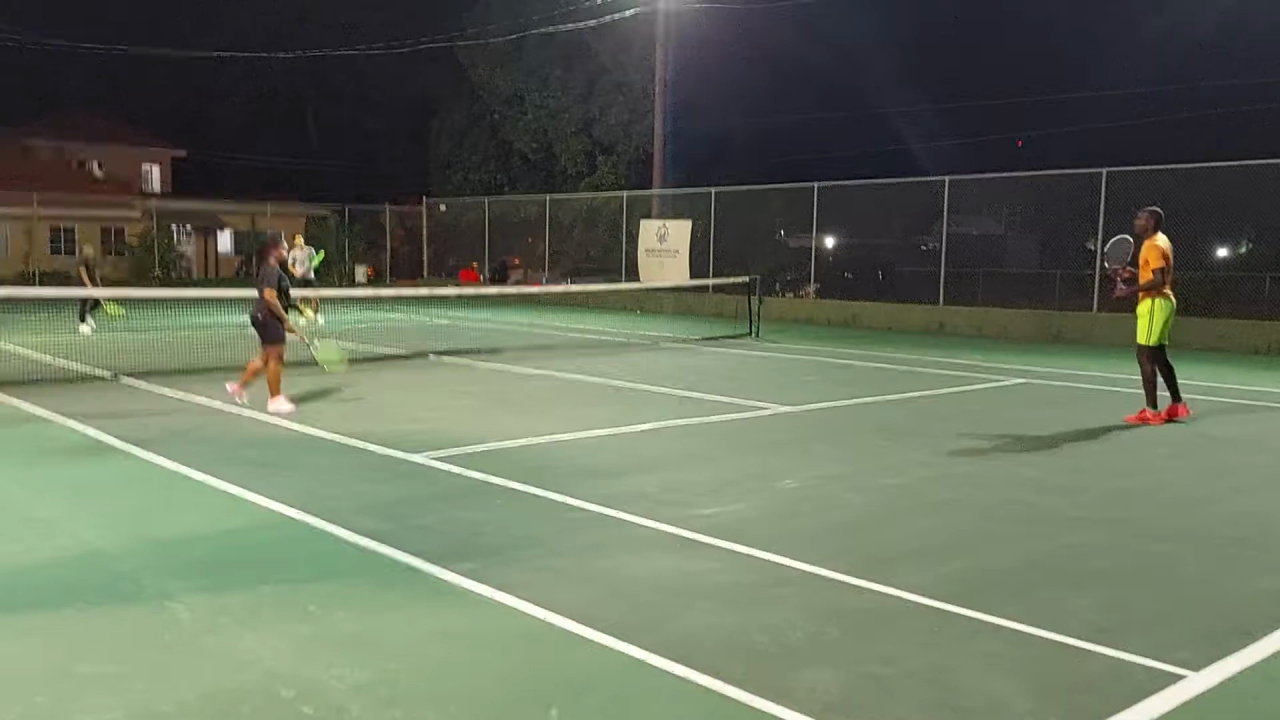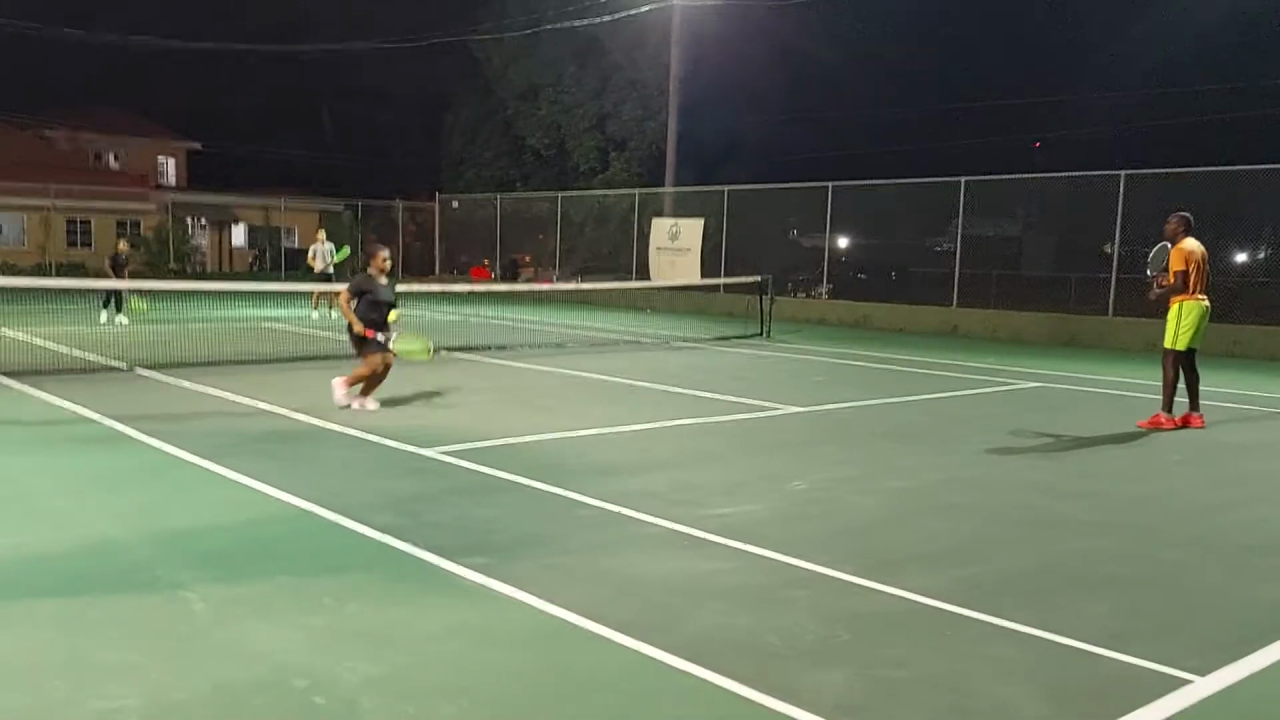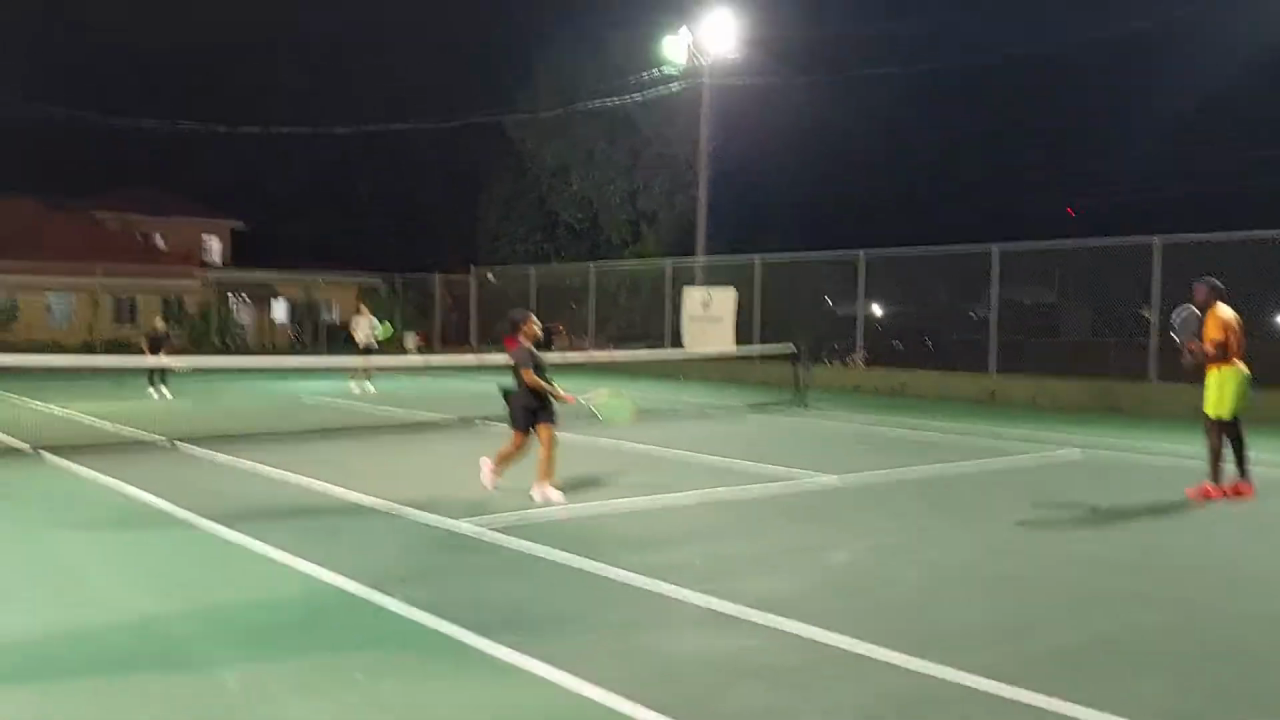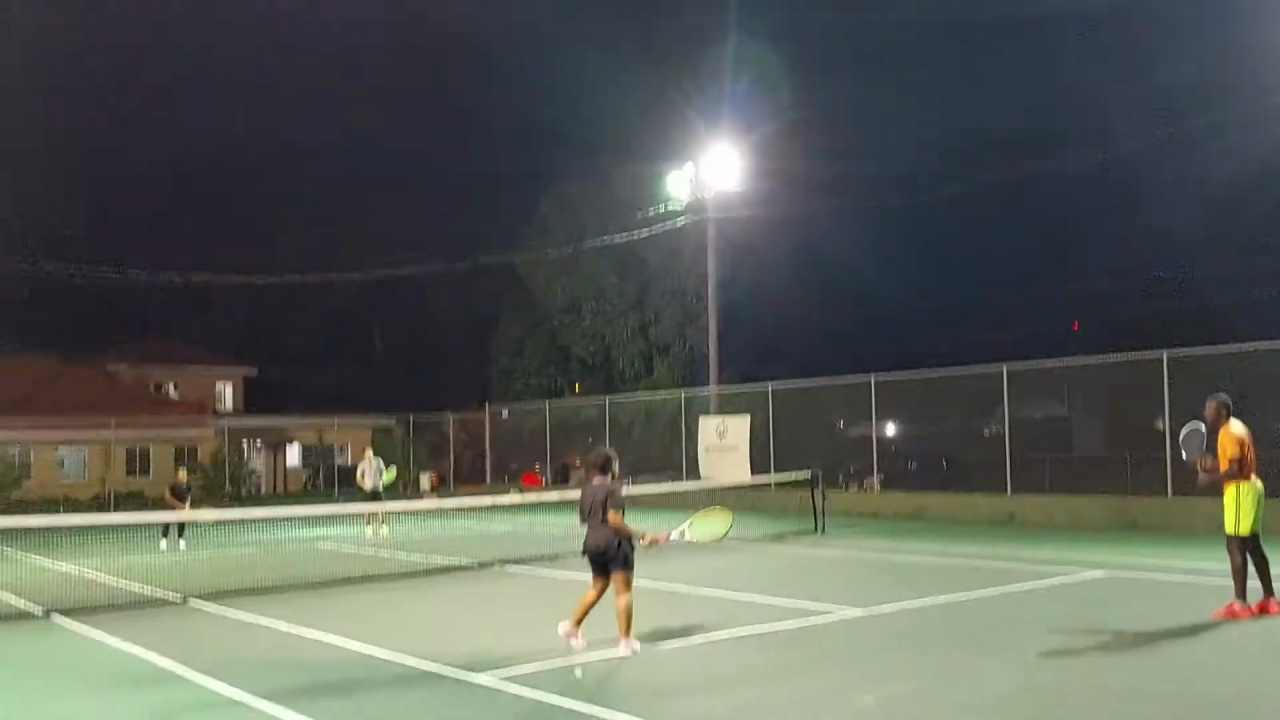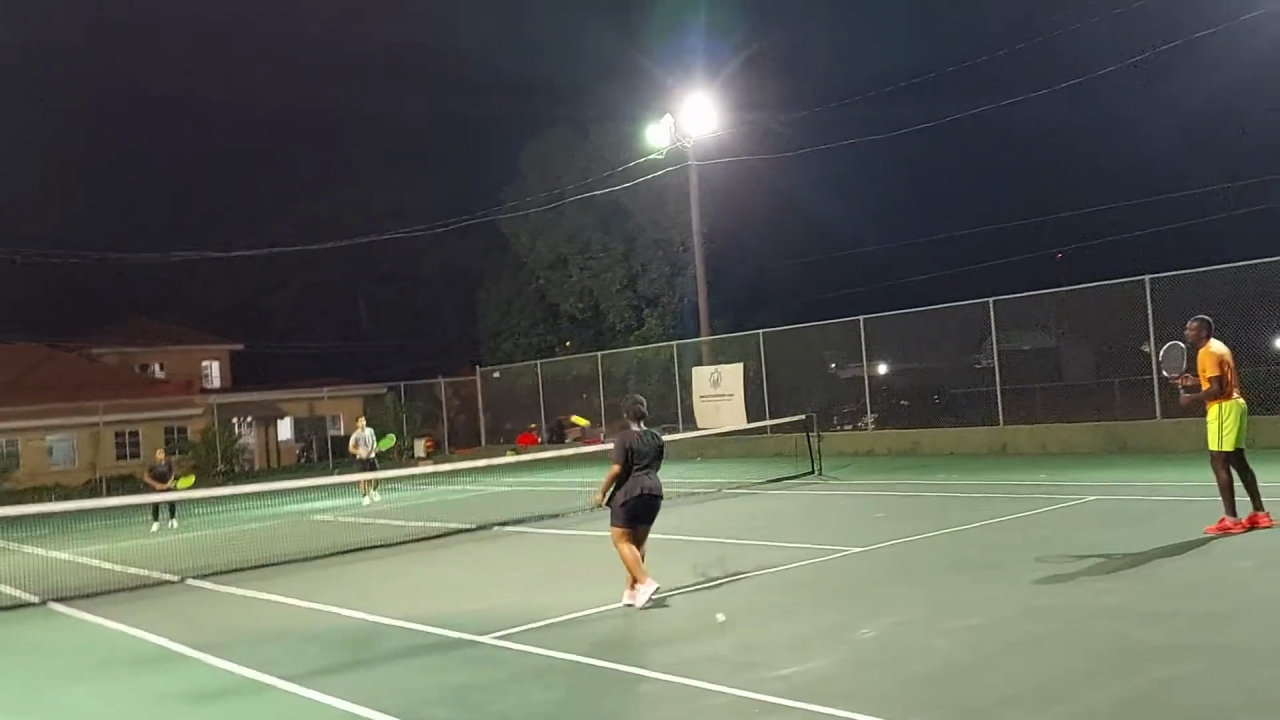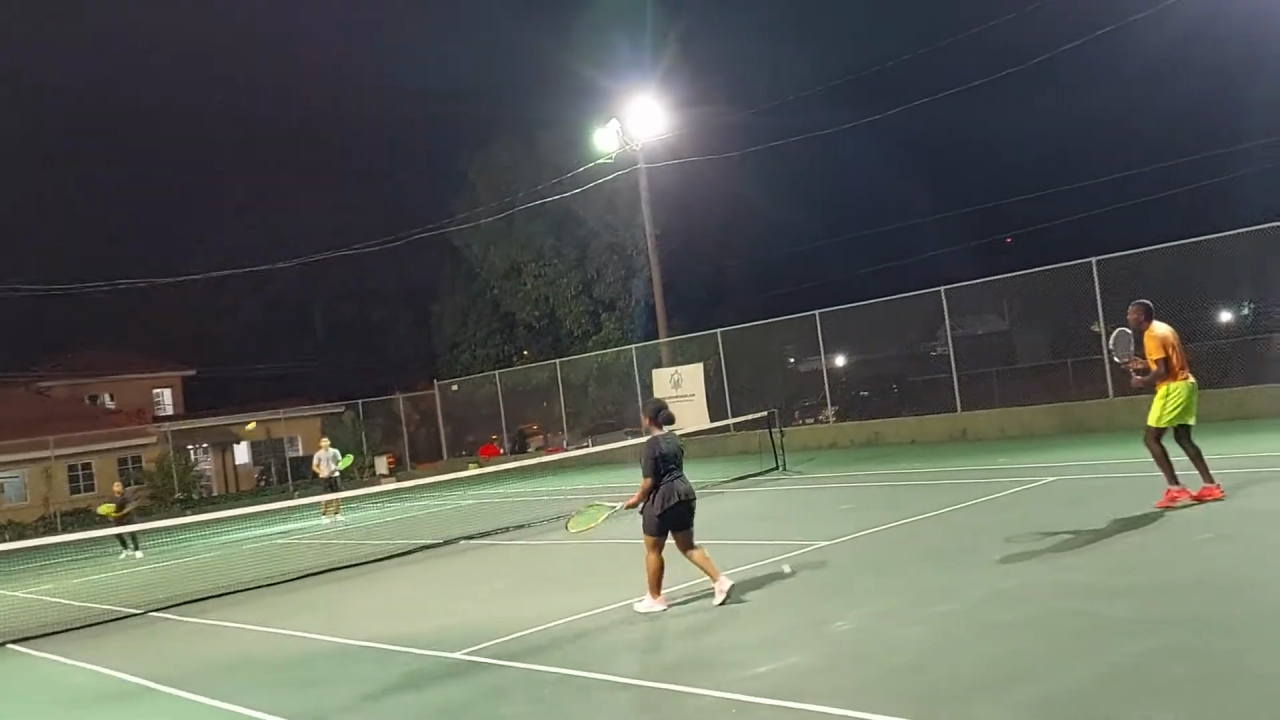
dt=0.7s
person 1, frame 1
left shoulder: (1154, 245)
right shoulder: (1159, 242)
left elbow: (1158, 281)
left wrist: (1129, 290)
right wrist: (1134, 274)
left hip: (1154, 303)
right hip: (1161, 302)
left knee: (1144, 355)
right knee: (1158, 355)
left ankle: (1152, 411)
right ankle: (1178, 405)
person 1, frame 2
left shoulder: (1180, 249)
right shoulder: (1198, 248)
left elbow: (1180, 285)
left wrist: (1159, 293)
right wrist: (1168, 283)
left hip: (1185, 307)
right hip: (1199, 305)
left knee: (1170, 360)
right knee: (1187, 360)
left ankle: (1166, 416)
right ankle: (1194, 414)
person 1, frame 3
left shoulder: (1214, 316)
right shoulder: (1229, 313)
left elbow: (1220, 354)
left wrist: (1196, 360)
right wrist: (1201, 349)
left hip: (1223, 374)
right hip: (1236, 371)
left knee: (1214, 427)
right knee: (1231, 427)
left ankle: (1214, 485)
right ankle: (1243, 482)
person 1, frame 4
left shoulder: (1228, 432)
right shoulder: (1237, 428)
left elbow: (1236, 470)
left wrist: (1210, 479)
right wrist: (1215, 465)
left hip: (1240, 490)
right hip: (1250, 488)
left knee: (1235, 545)
right knee: (1252, 545)
left ankle: (1240, 604)
person 1, frame 5
left shoulder: (1208, 353)
right shoulder: (1218, 347)
left elbow: (1217, 389)
left wrist: (1192, 398)
right wrist: (1196, 382)
left hip: (1223, 409)
right hip: (1233, 405)
left knee: (1219, 462)
right knee: (1238, 461)
left ankle: (1232, 520)
right ankle: (1259, 514)
person 1, frame 6
left shoulder: (1152, 336)
right shoulder: (1163, 328)
left elbow: (1164, 371)
left wrist: (1142, 381)
right wrist: (1145, 364)
left hip: (1172, 389)
right hip: (1185, 385)
left knee: (1151, 438)
right knee: (1183, 438)
left ankle: (1175, 489)
right ankle: (1210, 486)
person 2, frame 1
left shoulder: (275, 270)
right shoulder: (271, 271)
right elbow: (271, 298)
right wrist: (286, 321)
left hip: (266, 318)
right hip: (268, 318)
left knee: (266, 359)
right knee: (276, 358)
left ankle: (238, 386)
right ankle: (275, 399)
person 2, frame 2
left shoulder: (389, 284)
right shoulder: (363, 280)
left elbow: (389, 308)
right elbow: (343, 300)
left wrist: (393, 316)
right wrist: (355, 323)
left hip: (379, 330)
right hip: (363, 331)
left knee: (387, 363)
right knee: (374, 367)
left ankle: (361, 398)
right ankle: (343, 384)
person 2, frame 3
left shoulder: (529, 348)
right shoulder: (522, 349)
right elbow: (529, 379)
left wrist: (549, 384)
right wrist: (556, 393)
left hip: (540, 401)
right hip: (523, 401)
left knee: (549, 442)
right knee: (518, 444)
left ankle: (543, 487)
right ankle: (490, 465)
person 2, frame 4
left shoulder: (587, 490)
right shoulder: (612, 490)
left elbow: (584, 519)
right elbow: (615, 520)
right wrist: (642, 536)
left hip: (593, 543)
right hip: (613, 543)
left knee: (597, 588)
right knee: (623, 591)
left ankle: (571, 626)
right ankle: (626, 641)
person 2, frame 5
left shoulder: (624, 438)
right shoulder: (656, 438)
left elbow: (616, 470)
left wrist: (602, 493)
left hip: (629, 493)
right hip: (652, 492)
left knee: (622, 541)
right knee: (638, 543)
left ankle: (645, 583)
right ankle: (631, 591)
person 2, frame 6
left shoulder: (651, 445)
right shoulder: (674, 439)
left elbow: (649, 481)
left wrist: (637, 499)
right wrist: (643, 494)
left hip: (663, 500)
right hip: (684, 495)
left knee: (653, 550)
right knee: (688, 546)
left ankle: (655, 598)
right ankle: (719, 581)
